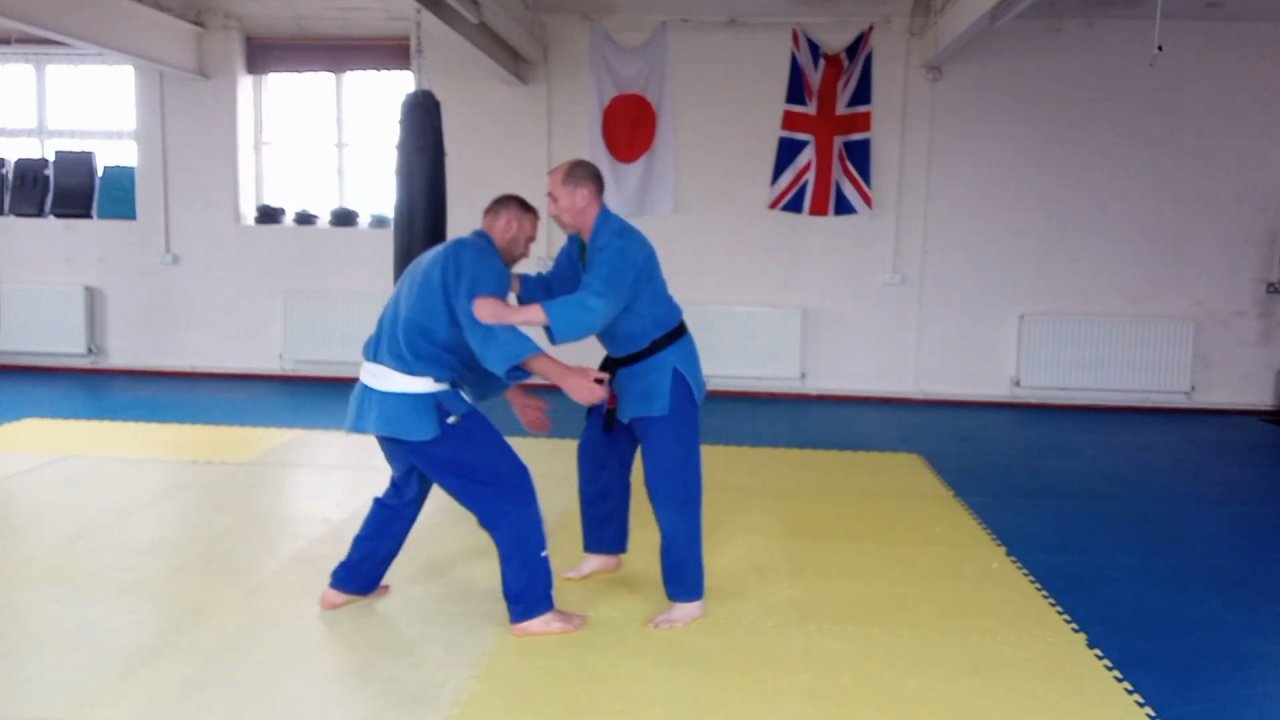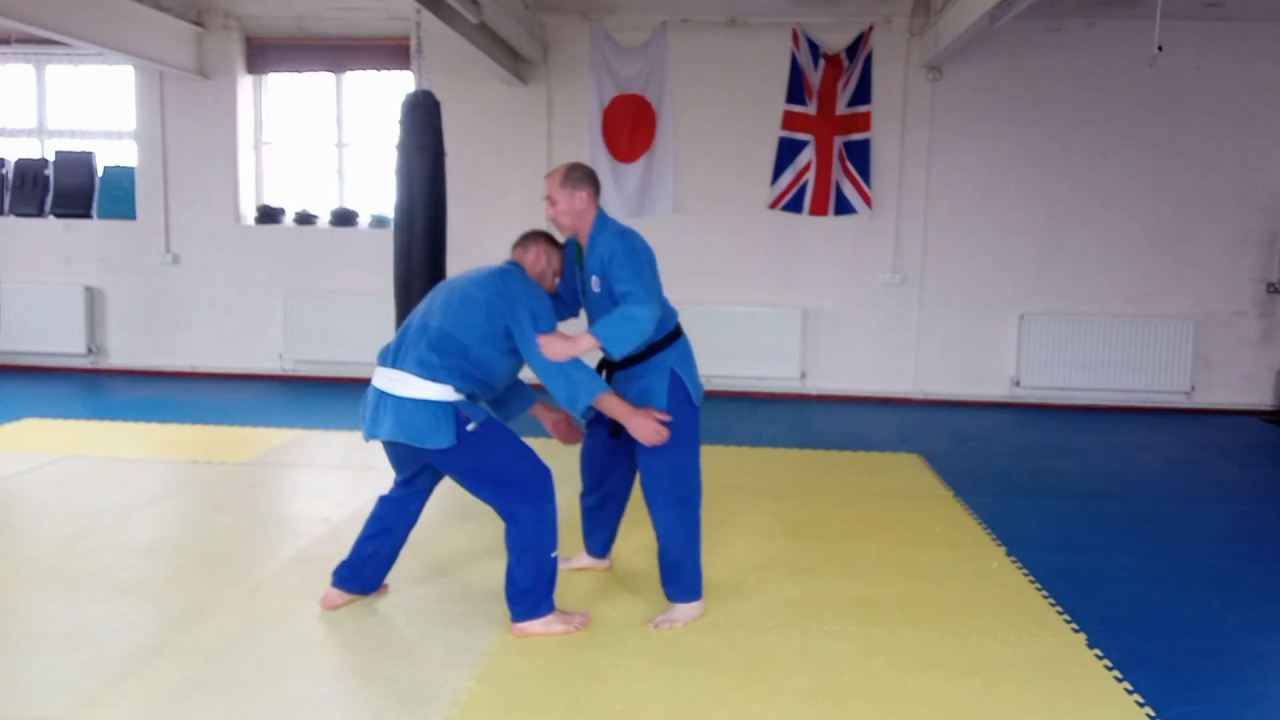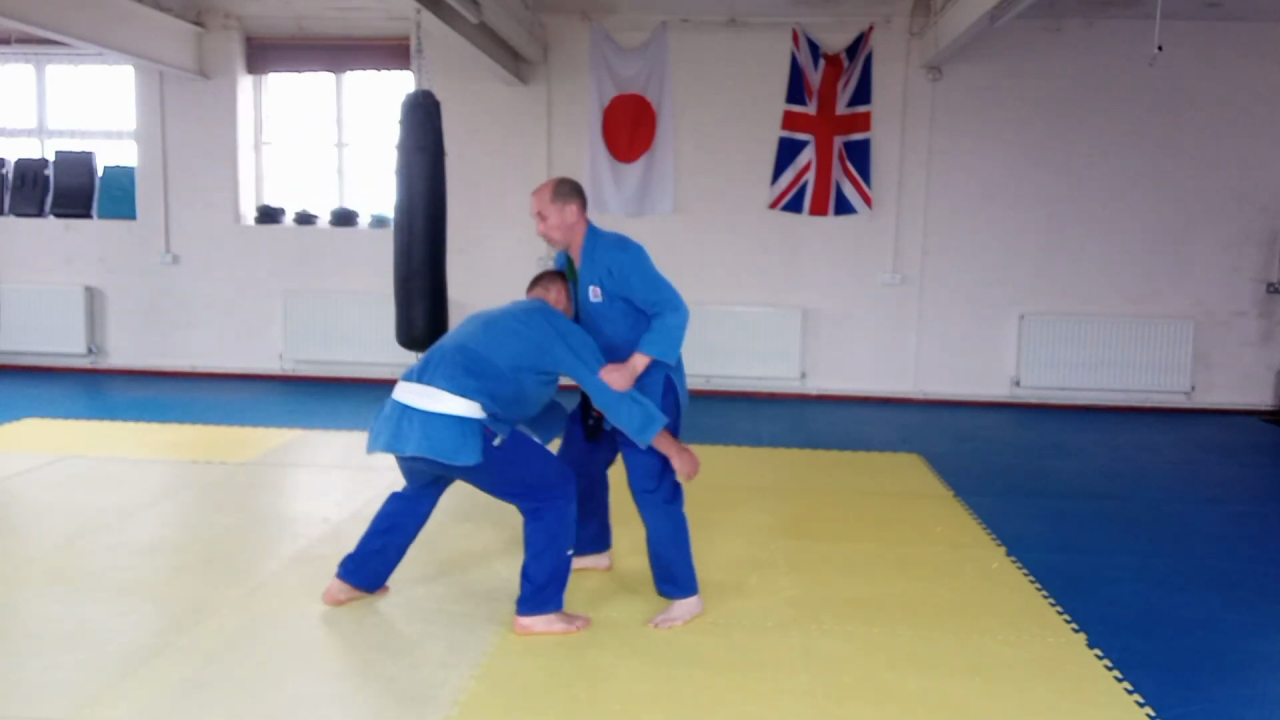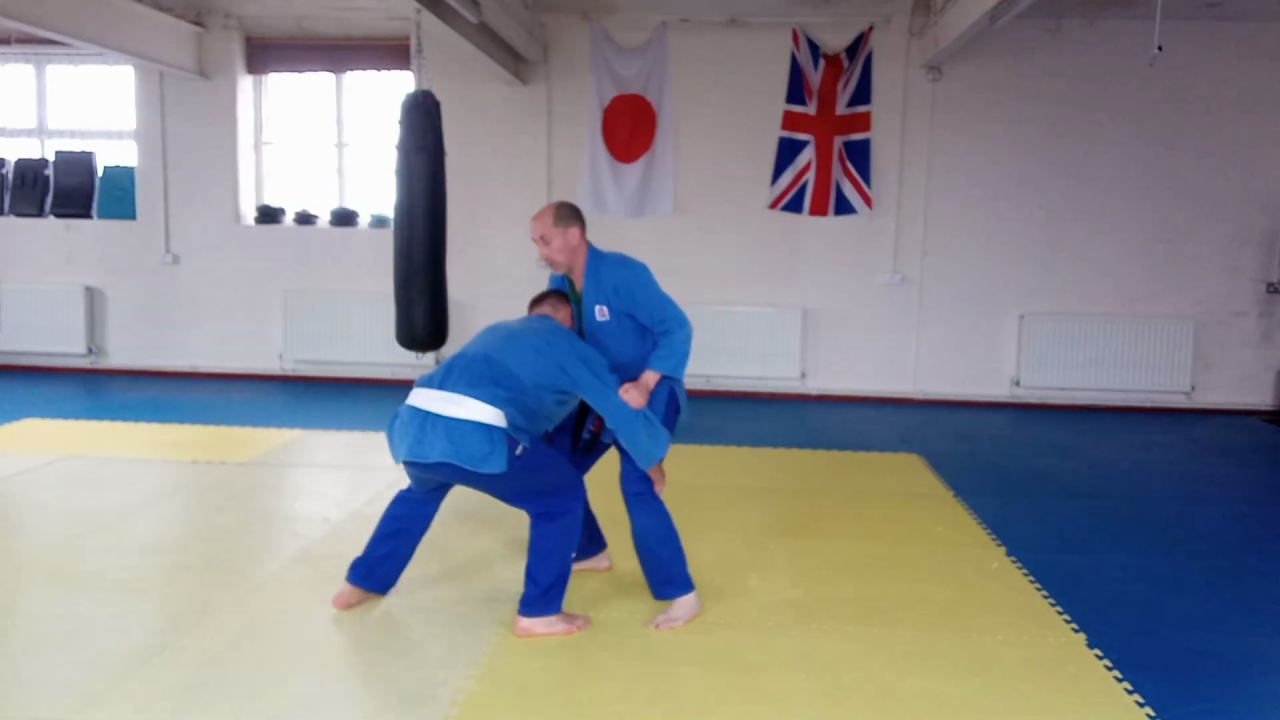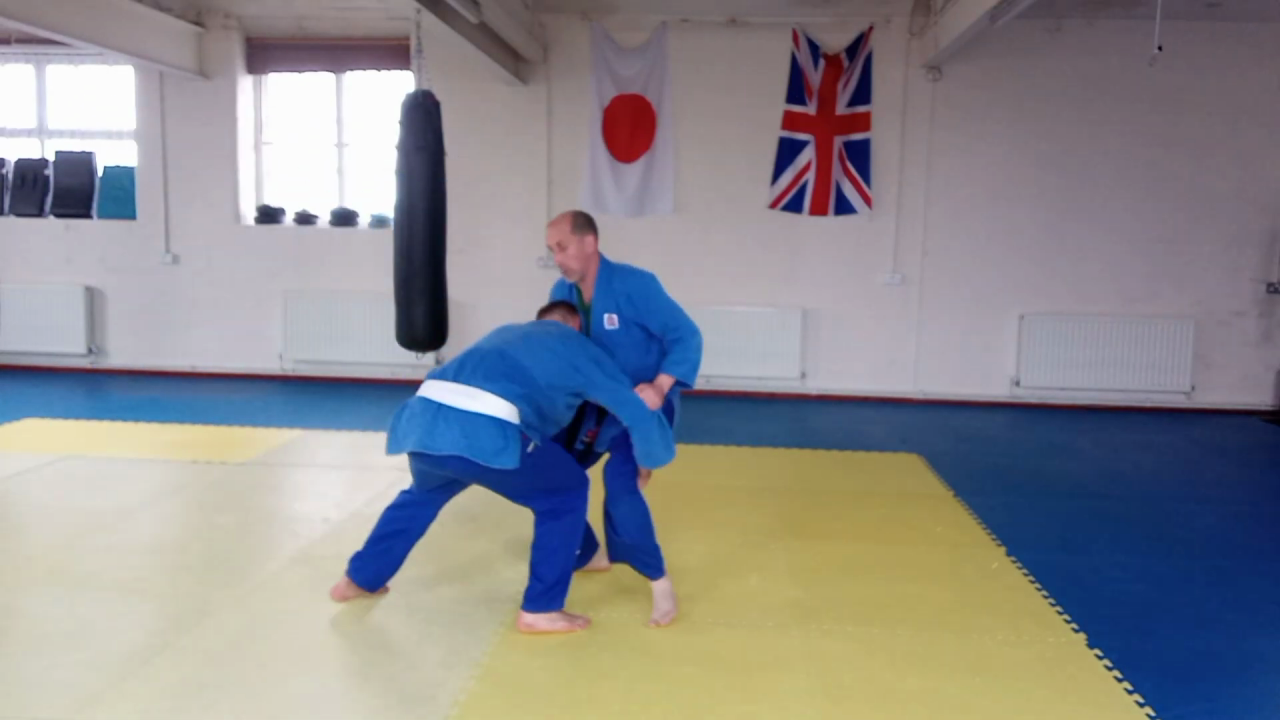
dt=0.2s
person 1, frame 1
left shoulder: (620, 245)
right shoulder: (580, 243)
left elbow: (592, 309)
right elbow: (551, 289)
left wrist: (513, 316)
left hip: (664, 371)
right hip: (628, 369)
left knee: (671, 484)
right knee: (599, 457)
left ankle: (688, 598)
right ankle: (604, 551)
person 1, frame 2
left shoulder: (620, 245)
right shoulder: (576, 248)
left elbow: (640, 312)
right elbow: (562, 301)
left wrist: (574, 345)
left hip: (660, 373)
right hip: (621, 373)
left knee: (667, 484)
right knee: (600, 460)
left ankle: (688, 598)
right ankle: (597, 551)
person 1, frame 3
left shoulder: (619, 254)
right shoulder: (564, 262)
left elbow: (672, 312)
left wrist: (632, 368)
left hip: (649, 379)
right hip: (609, 379)
left knee: (650, 483)
right knee: (576, 462)
left ankle: (685, 595)
right ankle: (593, 550)
person 1, frame 4
left shoulder: (624, 274)
right shoulder: (558, 284)
left elbow: (676, 329)
left wrist: (644, 384)
left hip: (649, 396)
left knee: (637, 489)
left ankle: (682, 595)
right ankle: (590, 552)
person 1, frame 5
left shoulder: (635, 285)
right shoulder: (562, 293)
left elbow: (686, 337)
left wrist: (660, 387)
left hip: (644, 405)
right hip: (594, 405)
left knee: (622, 484)
left ankle: (658, 580)
right ankle: (588, 553)
person 2, frame 1
left shoulder: (446, 257)
right shoulder: (477, 259)
right elbow: (486, 331)
left wrist: (514, 394)
right wrist: (560, 374)
left hip: (379, 394)
right hip: (419, 402)
left knee: (408, 485)
right knee: (509, 488)
left ankle: (349, 584)
right ankle: (532, 611)
person 2, frame 2
left shoulder: (468, 285)
right shoulder: (520, 290)
right elbow: (555, 361)
left wrist: (545, 412)
right wrist: (628, 414)
left hip: (387, 399)
right hip: (432, 409)
left knee: (412, 486)
right knee: (528, 489)
left ankle: (350, 584)
right ankle: (531, 613)
person 2, frame 3
left shoulder: (492, 319)
right shoulder: (554, 326)
right elbow: (612, 393)
right wrist: (673, 448)
left hip: (405, 415)
right hip: (456, 427)
left knee: (418, 492)
right knee: (552, 491)
left ankle: (353, 579)
right ankle: (537, 611)
person 2, frame 4
left shoulder: (499, 331)
right shoulder: (568, 344)
right elbow: (624, 412)
right wrist: (653, 464)
left hip: (417, 422)
right hip: (474, 436)
left knee: (422, 491)
right knee: (562, 495)
left ankle: (361, 583)
right ankle: (537, 613)
person 2, frame 5
left shoulder: (510, 334)
right shoulder: (580, 348)
right elbow: (640, 415)
right wrist: (647, 464)
left hip: (426, 416)
right hip: (486, 431)
left knee: (424, 493)
right knee: (566, 494)
left ankle: (360, 578)
right ankle: (540, 609)
